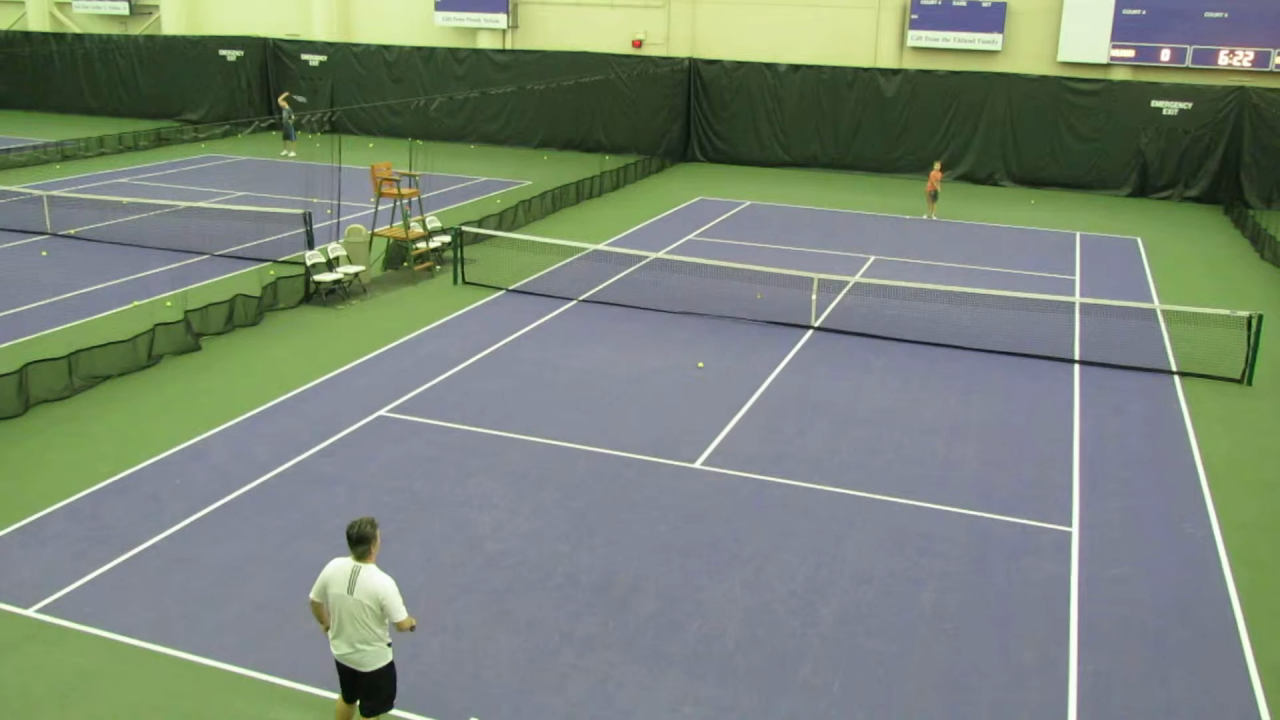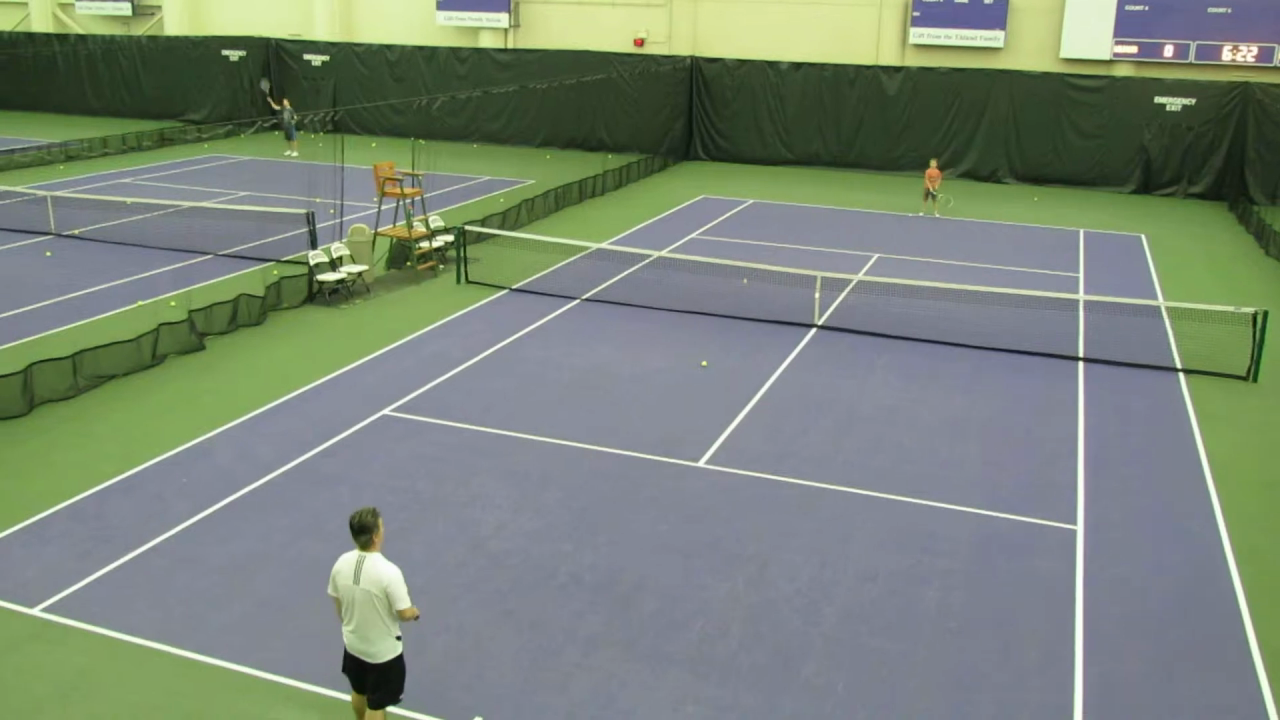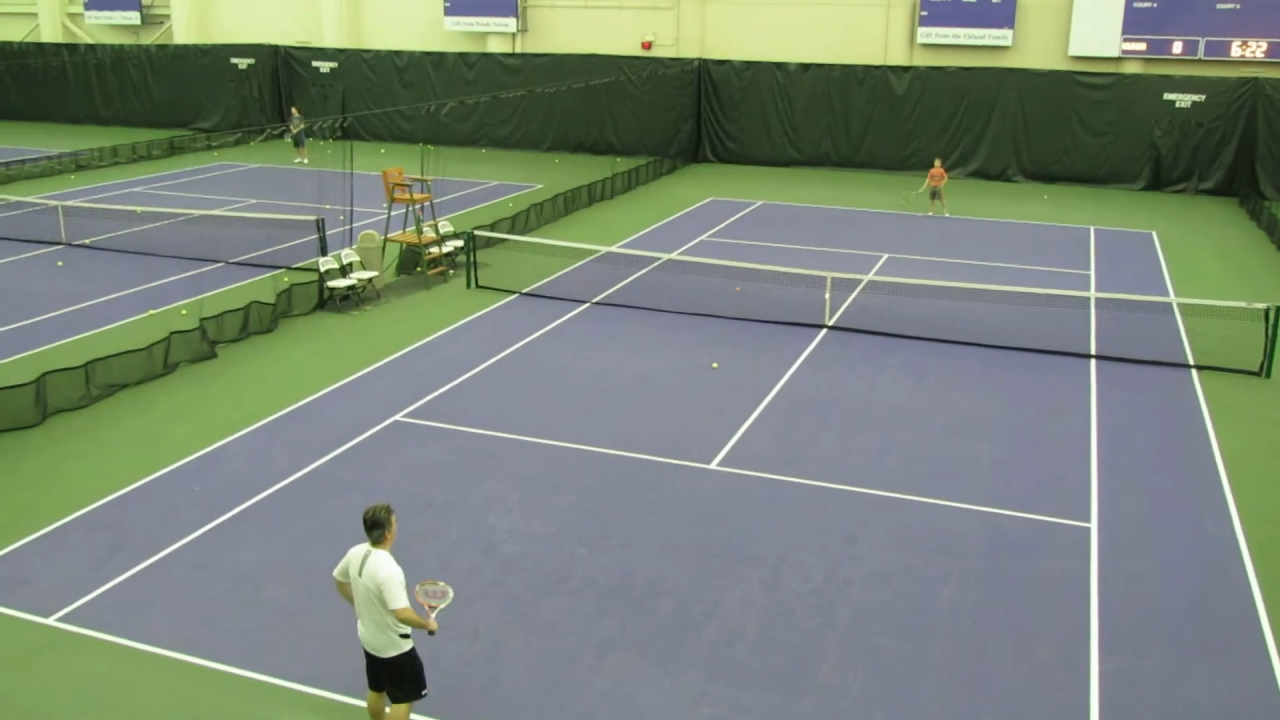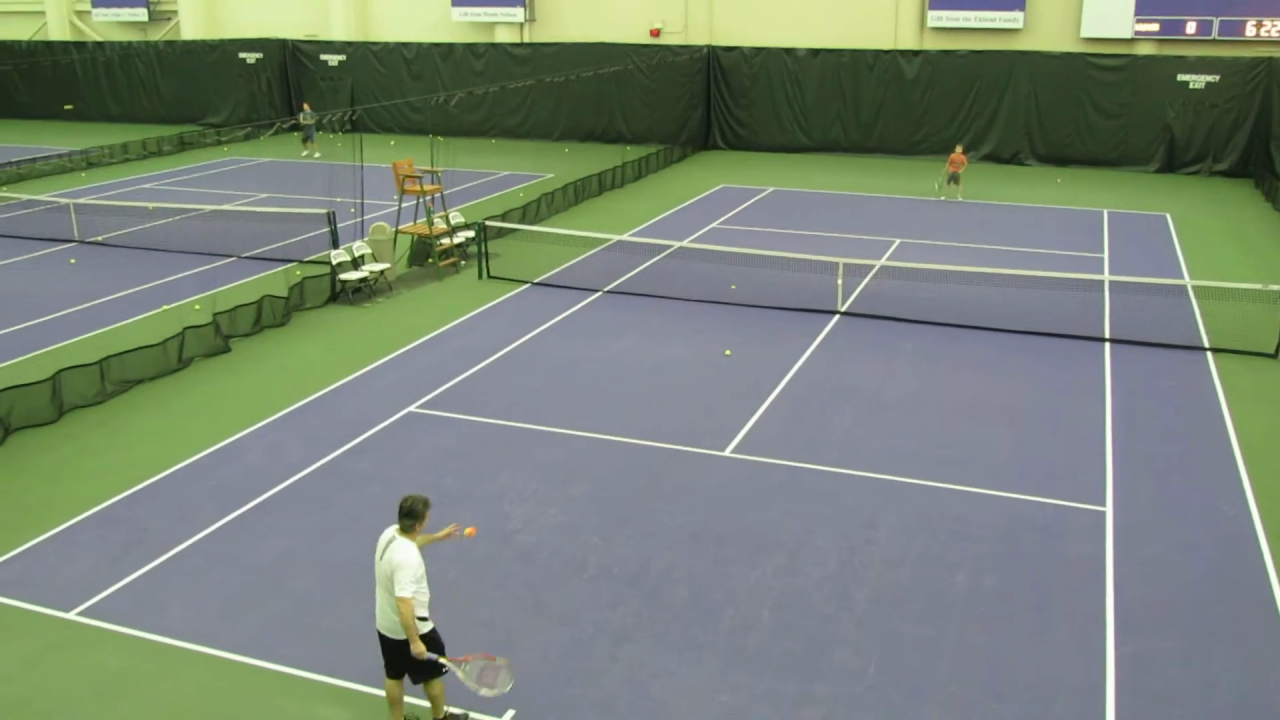
dt=0.5s
person 1, frame 1
left shoulder: (333, 568)
right shoulder: (382, 583)
left elbow: (315, 602)
right elbow: (402, 625)
left wrist: (325, 623)
right wrist: (412, 621)
left hip: (341, 651)
right hip: (373, 659)
left knee: (347, 698)
person 1, frame 2
left shoulder: (341, 563)
right shoulder: (388, 572)
left elbow: (339, 605)
right elbow: (405, 613)
right wrist: (415, 612)
left hip: (353, 644)
right hip: (383, 651)
left knee: (359, 692)
person 1, frame 3
left shoulder: (355, 554)
right shoulder: (388, 569)
left elbow: (340, 581)
right elbow: (402, 614)
right wrist: (427, 623)
left hip: (369, 638)
right hip: (394, 646)
left knee: (376, 690)
right knee: (403, 699)
person 1, frame 4
left shoulder: (390, 533)
right shoulder: (408, 559)
right elbow: (404, 603)
left wrist: (437, 537)
right wrist: (415, 641)
left hip: (385, 625)
right hip: (409, 627)
left knee: (394, 676)
right knee: (434, 674)
